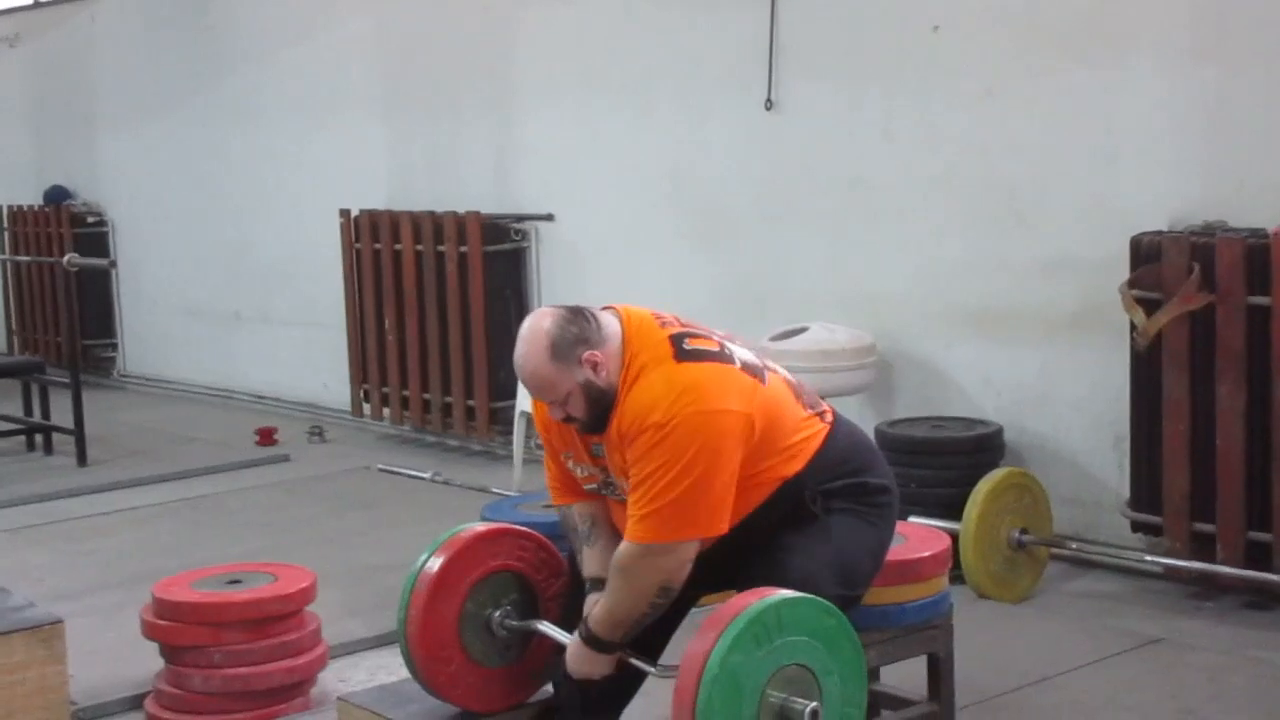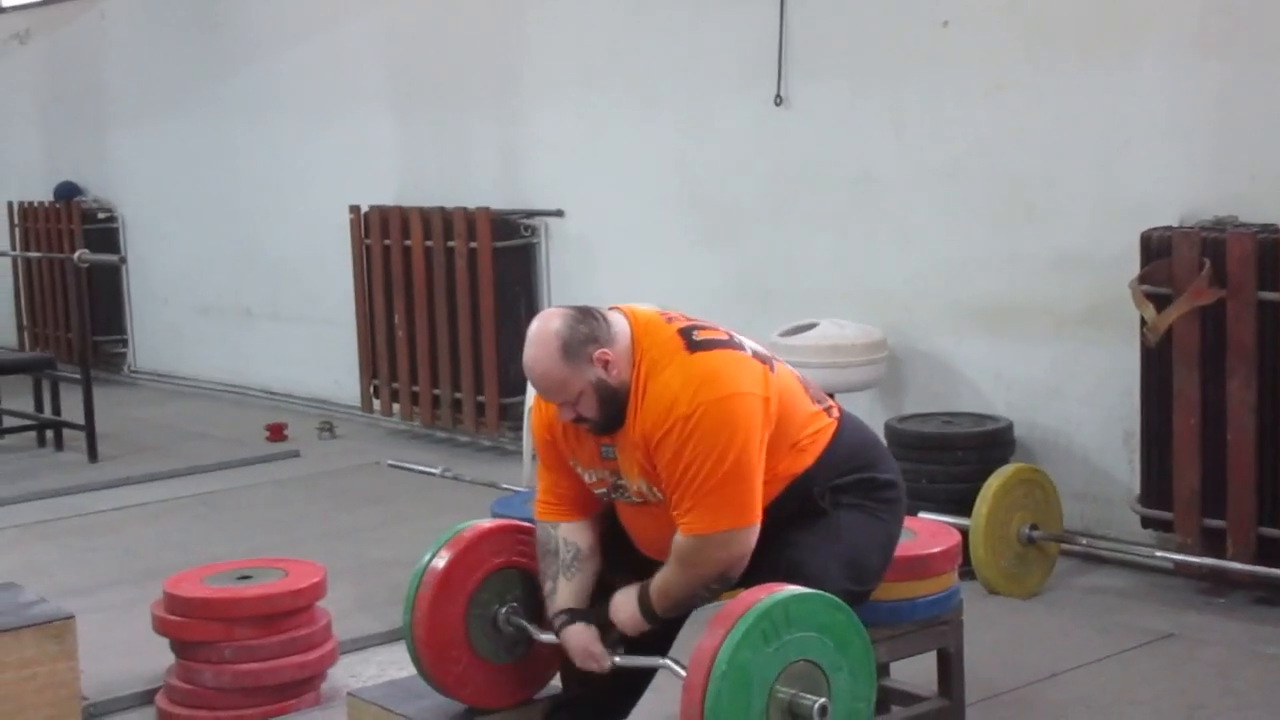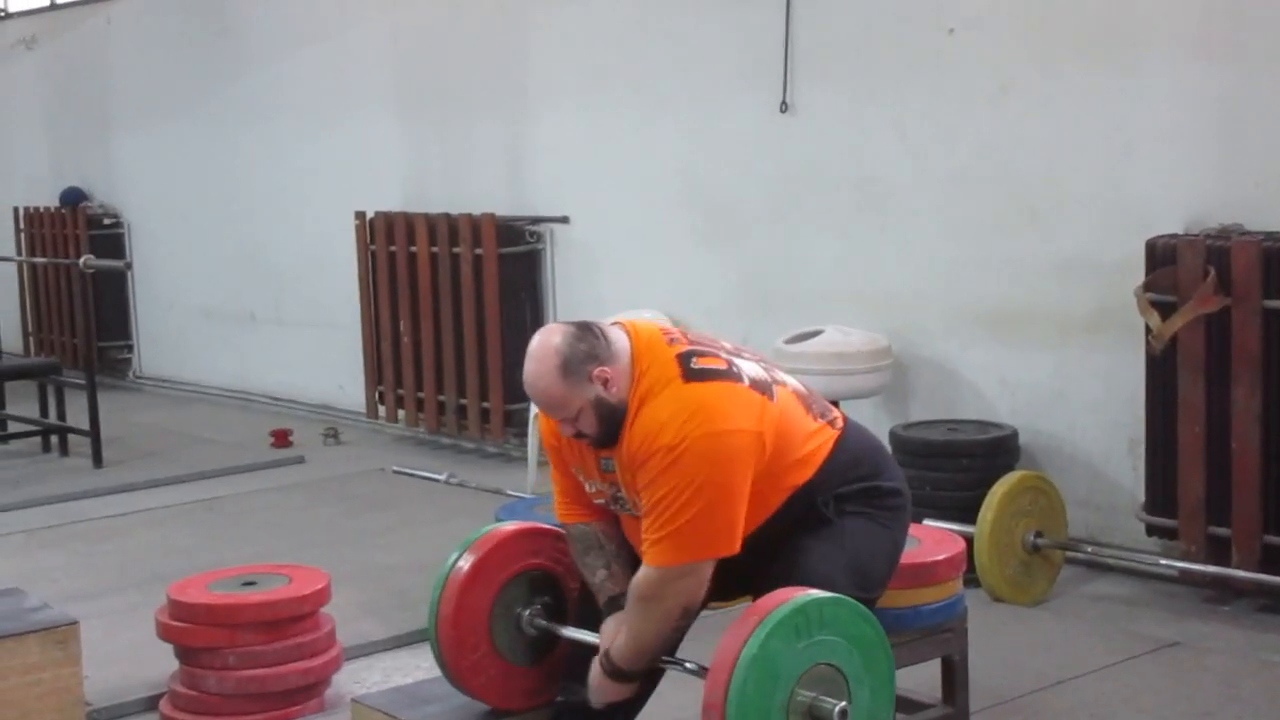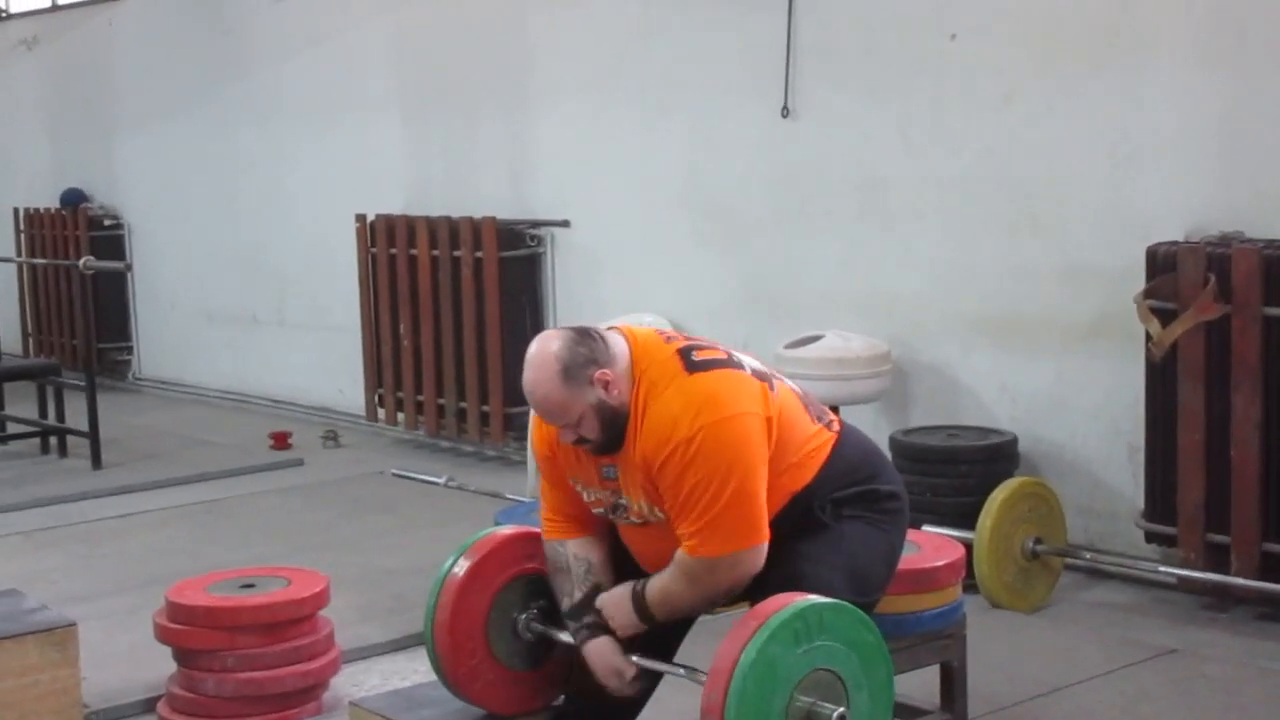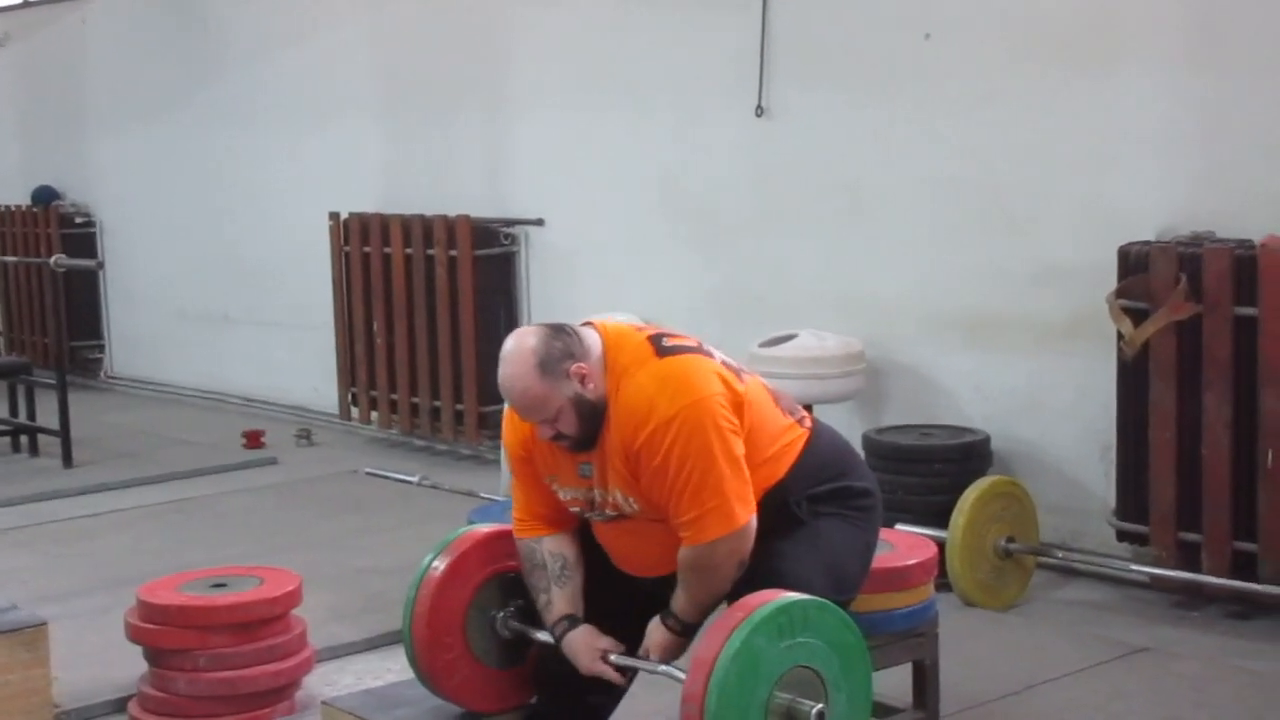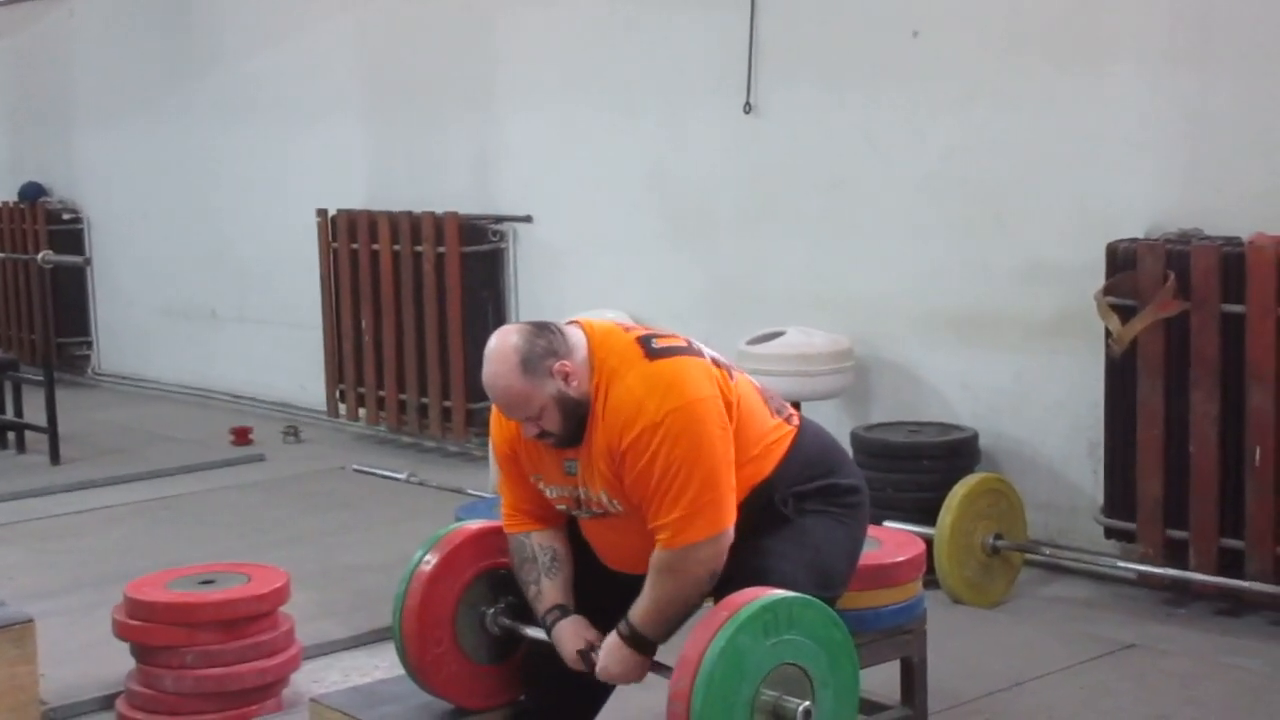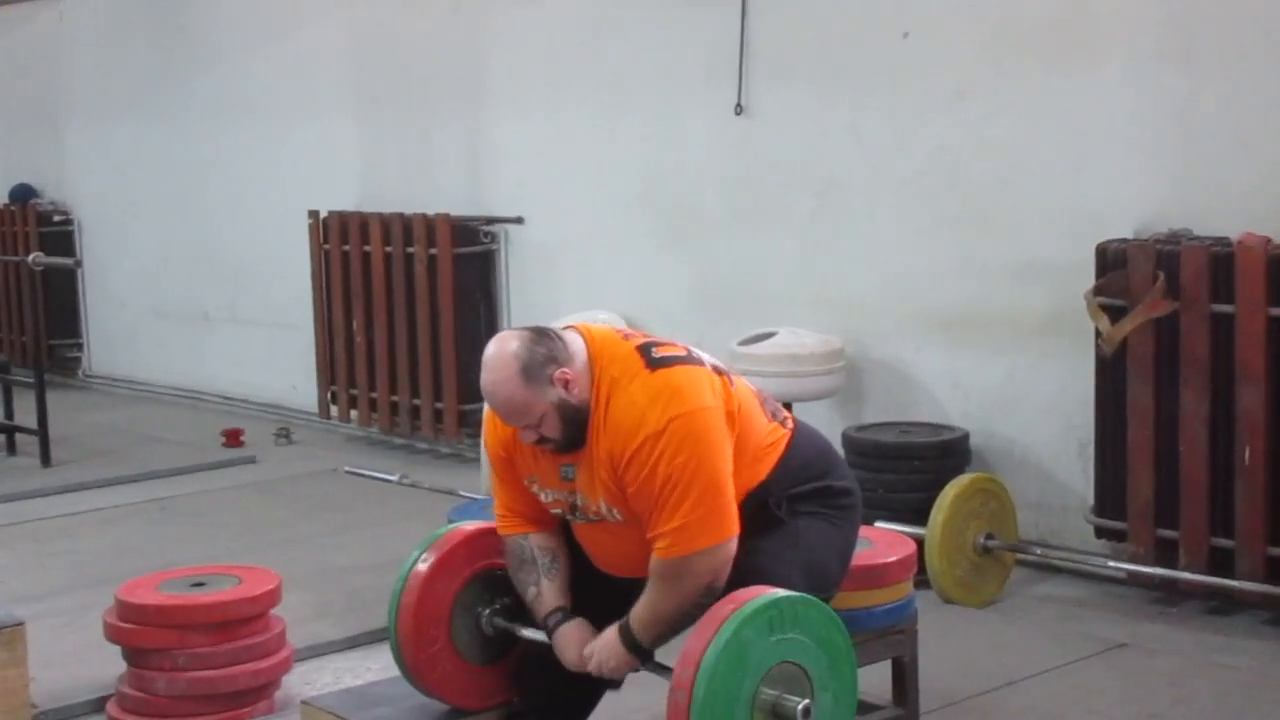
dt=0.7s
person 1, frame 1
left shoulder: (682, 396)
right shoulder: (562, 379)
left elbow: (656, 558)
right elbow: (582, 492)
left wrist: (598, 641)
right wrist: (597, 587)
right knee: (585, 613)
person 1, frame 2
left shoulder: (700, 387)
right shoulder: (566, 384)
left elbow: (722, 547)
right elbow: (564, 511)
left wrist: (649, 605)
right wrist: (566, 617)
right knee: (601, 621)
person 1, frame 3
left shoulder: (693, 413)
right shoulder: (570, 398)
left elbow: (676, 579)
right elbow: (585, 511)
left wrist: (622, 668)
right wrist: (616, 607)
right knee: (601, 612)
person 1, frame 4
left shoulder: (698, 404)
right shoulder: (563, 407)
left elbow: (729, 563)
right elbow: (569, 527)
left wrist: (642, 604)
right wrist: (588, 632)
right knee: (607, 639)
person 1, frame 5
left shoulder: (671, 392)
right shoulder: (536, 403)
left elbow: (722, 539)
right elbow: (542, 525)
left wrist: (677, 622)
right wrist: (567, 626)
person 1, frame 6
left shoulder: (658, 392)
right shoulder: (520, 403)
left elbow: (697, 548)
right elbow: (532, 519)
left wrist: (634, 639)
right wrist: (557, 616)
right knee: (566, 636)
person 1, frame 7
left shoulder: (660, 399)
right shoulder: (517, 405)
left elbow: (701, 560)
right elbow: (525, 522)
left wrist: (631, 639)
right wrist: (558, 619)
